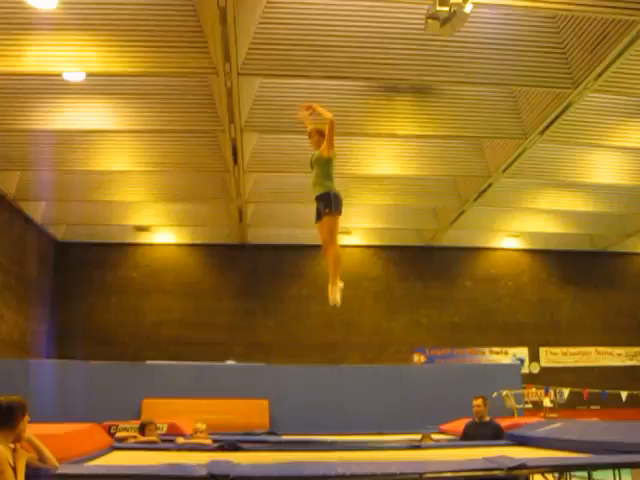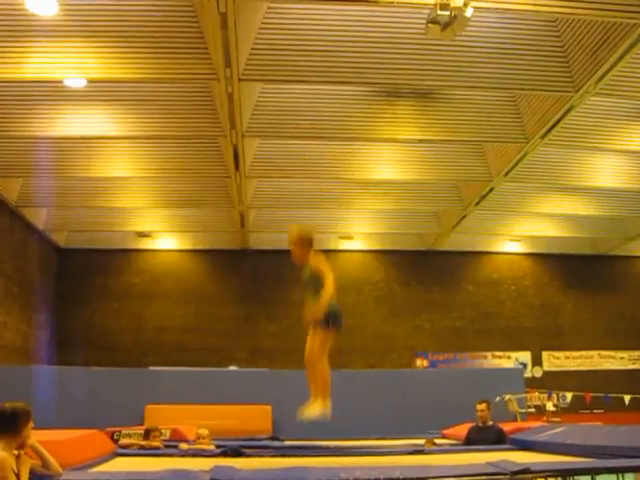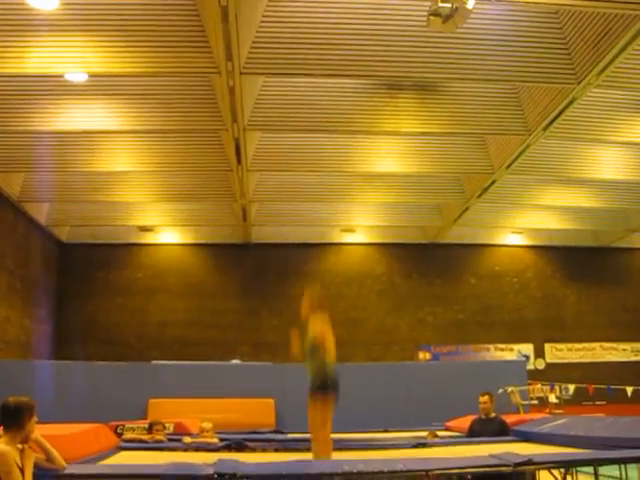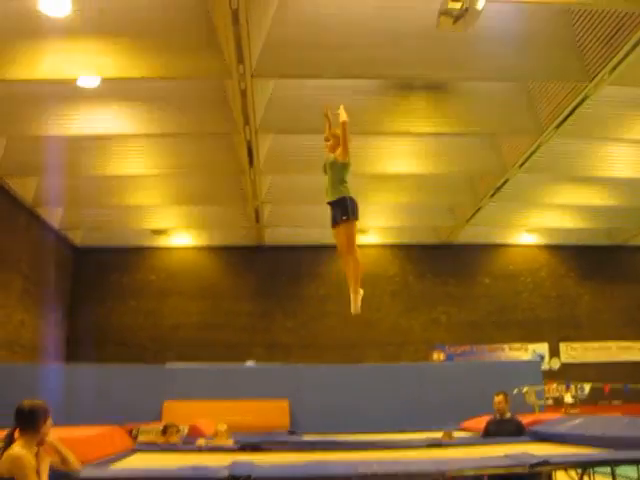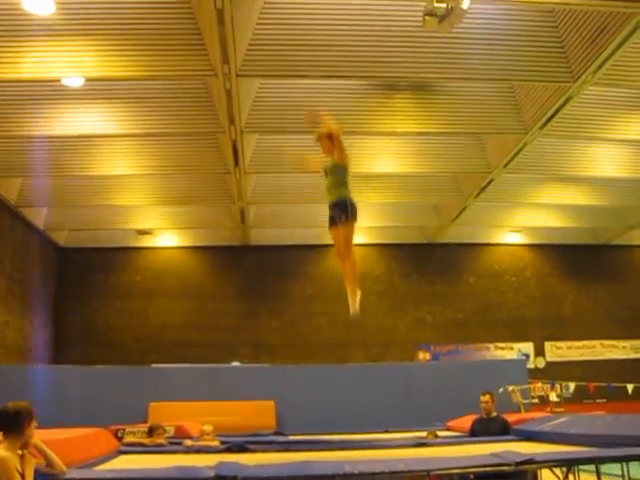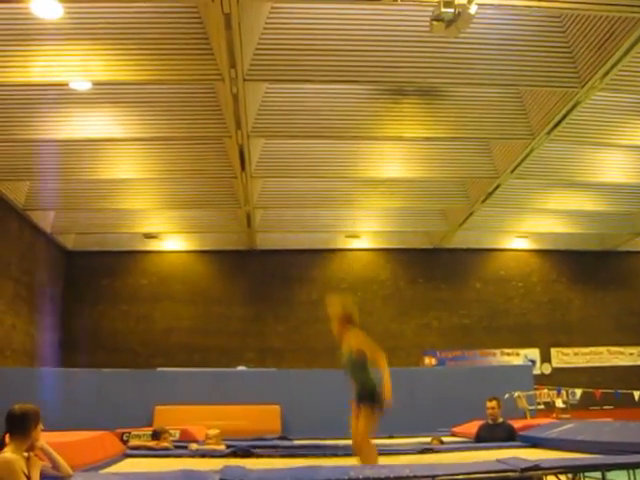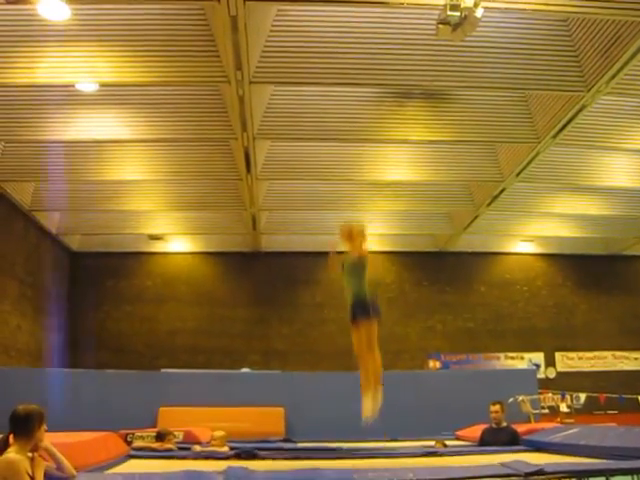
dt=0.4s
person 1, frame 1
left shoulder: (327, 148)
right shoulder: (317, 153)
left elbow: (331, 122)
right elbow: (312, 133)
left wrist: (317, 108)
right wrist: (306, 118)
left hip: (329, 197)
right hip: (320, 199)
left knee: (331, 241)
right knee: (326, 243)
left ankle: (335, 281)
right ankle: (334, 283)
person 1, frame 2
left shoulder: (317, 261)
right shoulder: (307, 265)
left elbow: (330, 282)
left wrist: (321, 306)
right wrist: (309, 311)
left hip: (329, 316)
right hip: (320, 317)
left knee: (318, 357)
right knee: (309, 358)
left ankle: (323, 403)
right ankle: (316, 402)
person 1, frame 3
left shoulder: (321, 325)
right shoulder: (309, 327)
left elbow: (330, 346)
right elbow: (298, 354)
left wrist: (330, 354)
right wrist: (295, 342)
left hip: (326, 381)
right hip: (316, 381)
left knee: (322, 428)
right knee: (315, 428)
right ankle: (317, 459)
person 1, frame 4
left shoulder: (343, 153)
right shoulder: (331, 156)
left elbow: (344, 126)
right elbow: (330, 137)
left wrist: (342, 114)
right wrist: (328, 122)
left hip: (344, 203)
right hip: (335, 205)
left knee: (350, 249)
right knee: (344, 251)
left ankle: (356, 290)
right ankle: (354, 291)
person 1, frame 5
left shoulder: (340, 155)
right shoulder: (330, 161)
left elbow: (336, 133)
left wrist: (321, 120)
left hip: (344, 205)
right hip: (334, 208)
left knee: (346, 250)
right knee: (341, 252)
left ankle: (353, 290)
right ankle: (352, 291)
person 1, frame 6
left shoulder: (357, 339)
right shoulder: (345, 341)
left elbow: (380, 358)
left wrist: (387, 385)
left hip: (371, 393)
right hip: (362, 393)
left knee: (361, 439)
right knee: (356, 440)
person 1, frame 7
left shoulder: (360, 251)
right shoulder: (349, 255)
left elbow: (364, 249)
left wrist: (360, 236)
right wrist: (334, 258)
left hip: (365, 302)
right hip: (355, 304)
left knee: (370, 349)
right knee: (360, 353)
left ankle: (375, 391)
right ankle: (367, 394)
